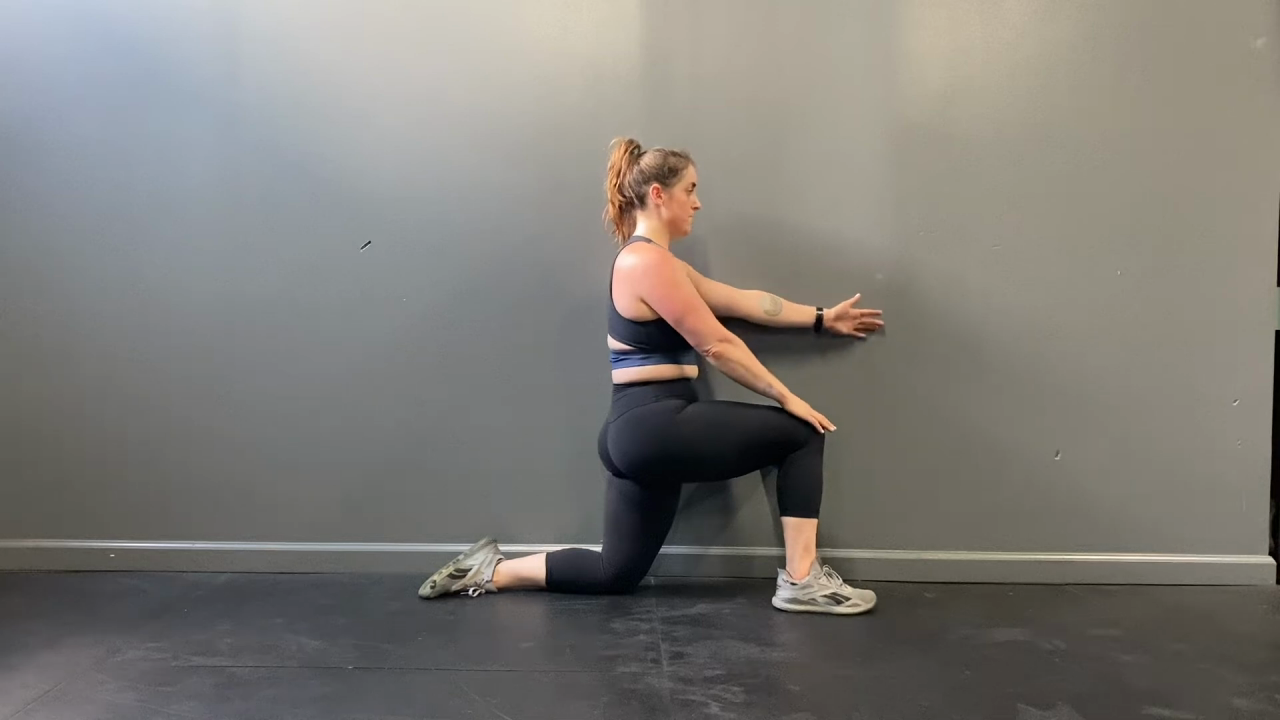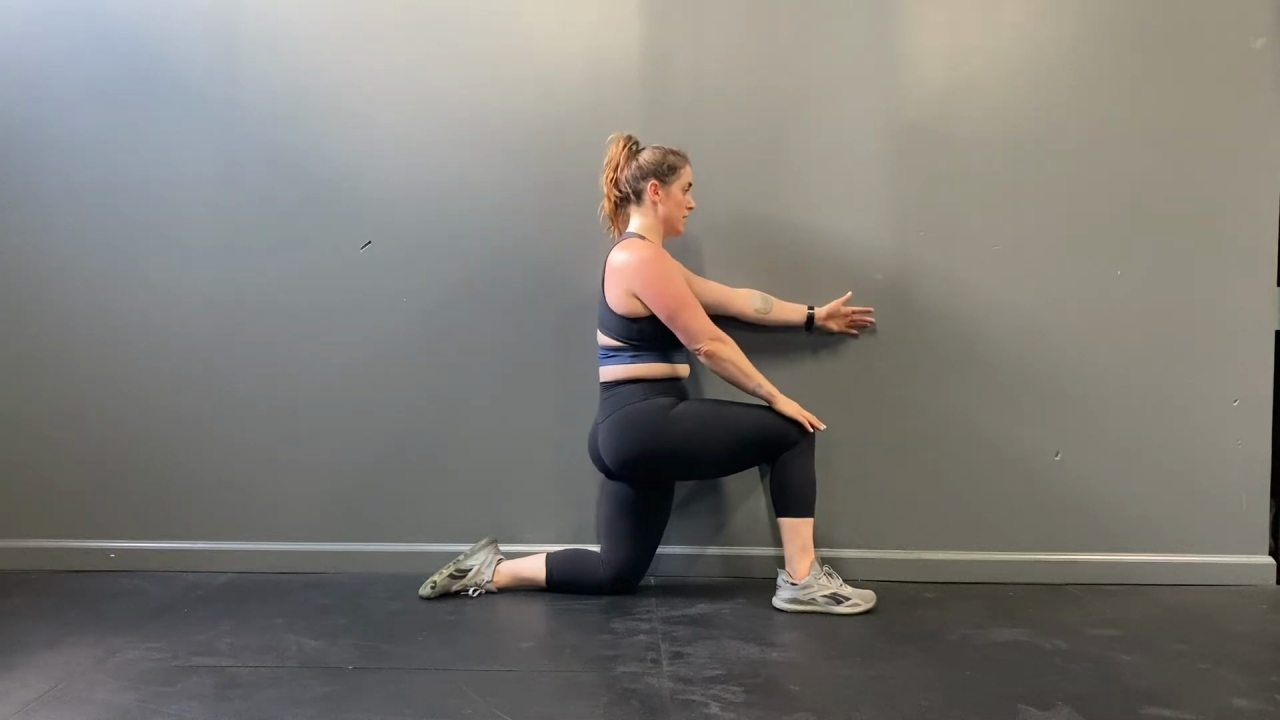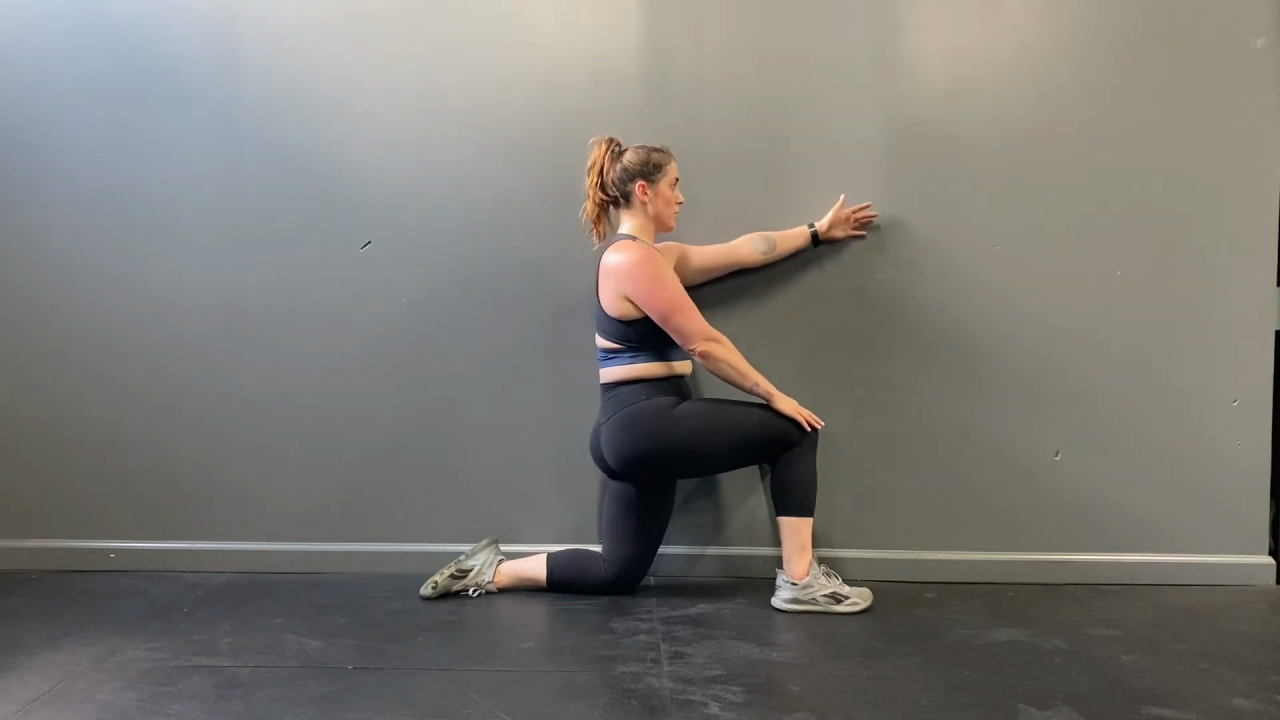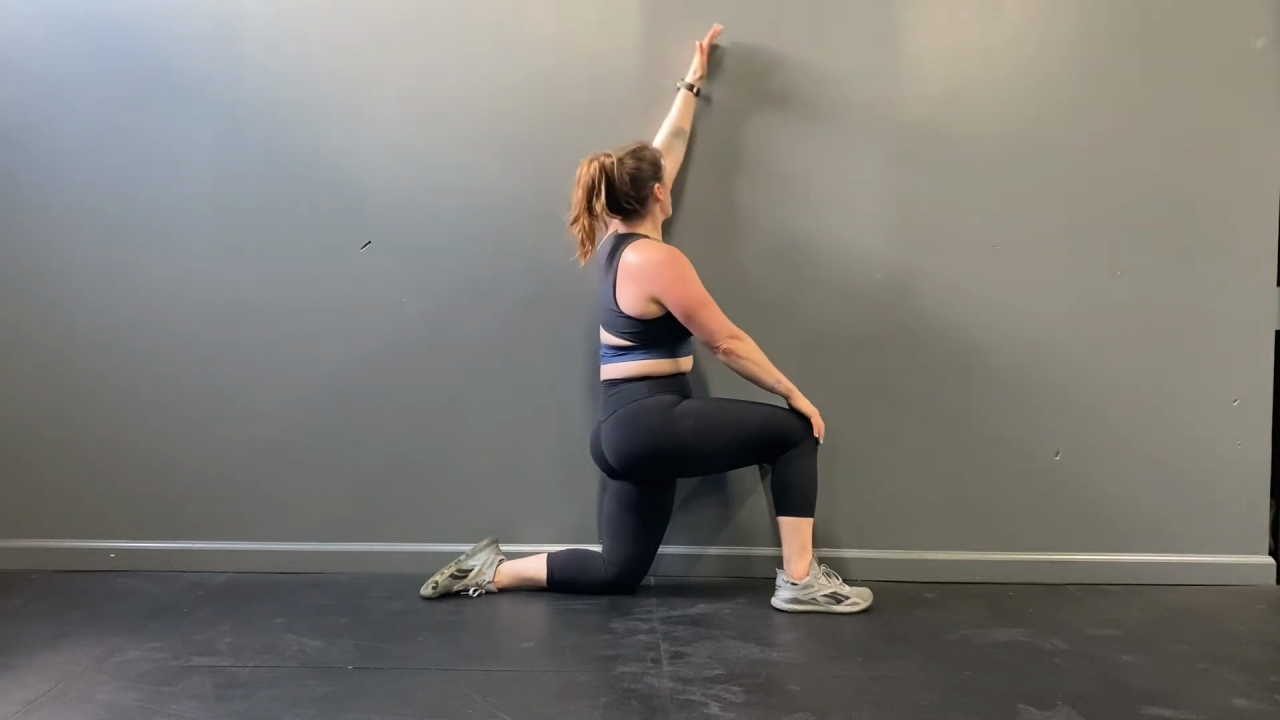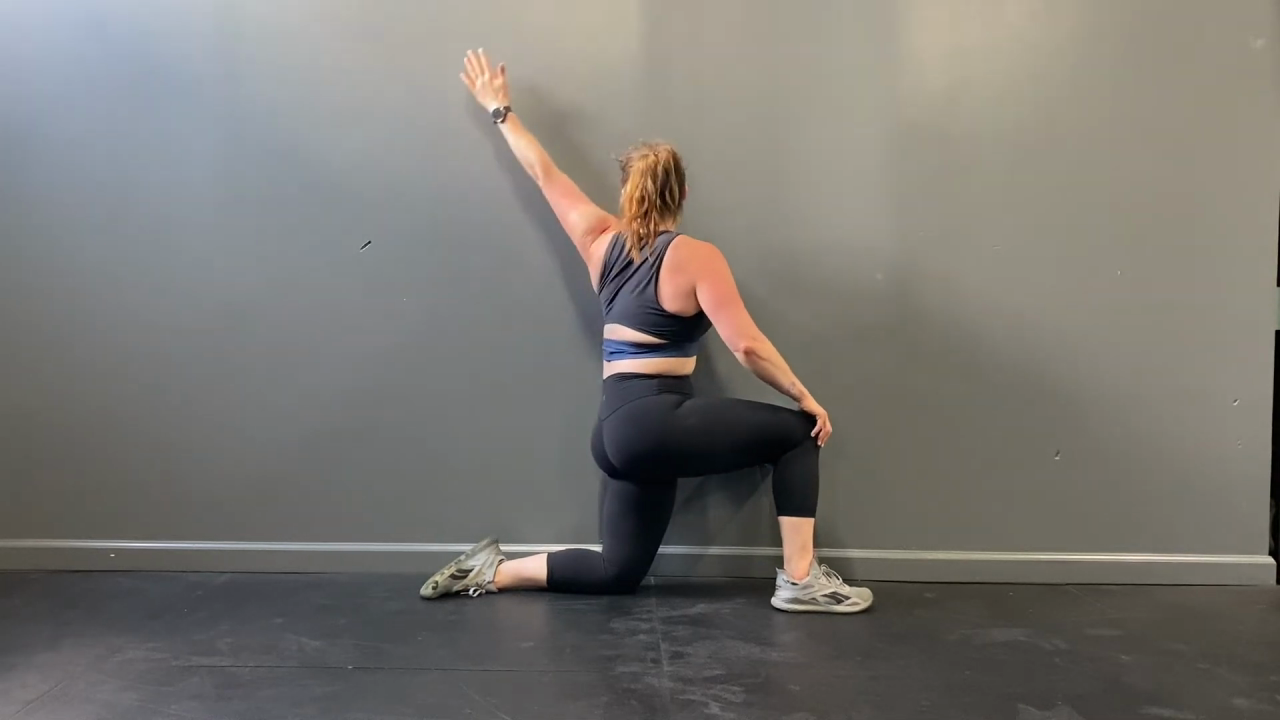
dt=1s
person 1, frame 1
left shoulder: (656, 261)
right shoulder: (648, 261)
left elbow: (742, 301)
right elbow: (718, 346)
left wrist: (823, 318)
right wrist: (787, 398)
left hip: (640, 431)
right hip: (656, 427)
left knee: (617, 573)
right knee: (802, 433)
left ankle: (490, 570)
right ankle: (802, 580)
person 1, frame 2
left shoulder: (642, 257)
right shoulder: (642, 257)
left elbow: (733, 300)
right elbow: (708, 345)
left wrist: (813, 317)
right wrist: (776, 398)
left hip: (630, 430)
right hip: (645, 426)
left knee: (616, 573)
right knee: (792, 433)
left ankle: (489, 570)
right ankle: (802, 580)
person 1, frame 3
left shoulder: (656, 255)
right shoulder: (633, 259)
left elbow: (740, 252)
right elbow: (704, 344)
left wrist: (817, 232)
right wrist: (774, 396)
left hip: (634, 430)
right hip: (646, 424)
left knee: (618, 572)
right knee: (795, 432)
left ankle: (491, 570)
right ankle: (800, 580)
person 1, frame 4
left shoulder: (621, 240)
right shoulder: (656, 260)
left elbow: (670, 145)
right elbow: (726, 342)
left wrist: (693, 82)
right wrist: (793, 394)
left hip: (627, 430)
right hip: (650, 425)
left knee: (619, 572)
right knee: (795, 432)
left ankle: (491, 571)
right ankle: (800, 580)
person 1, frame 5
left shoulder: (601, 241)
right shoulder: (696, 257)
left elbow: (546, 174)
right elbow: (748, 345)
left wrist: (500, 110)
right wrist: (805, 398)
left hip: (621, 429)
right hip: (655, 422)
left knee: (619, 571)
right knee: (799, 431)
left ankle: (492, 569)
right ankle: (800, 580)
